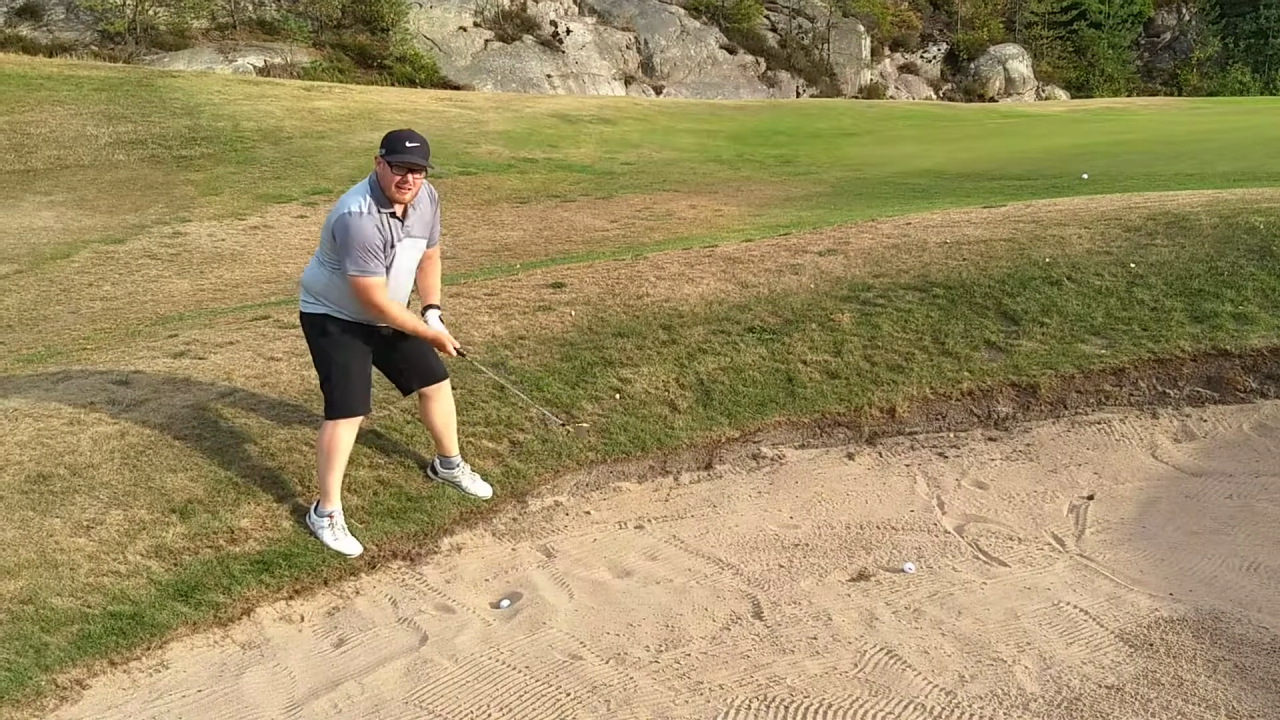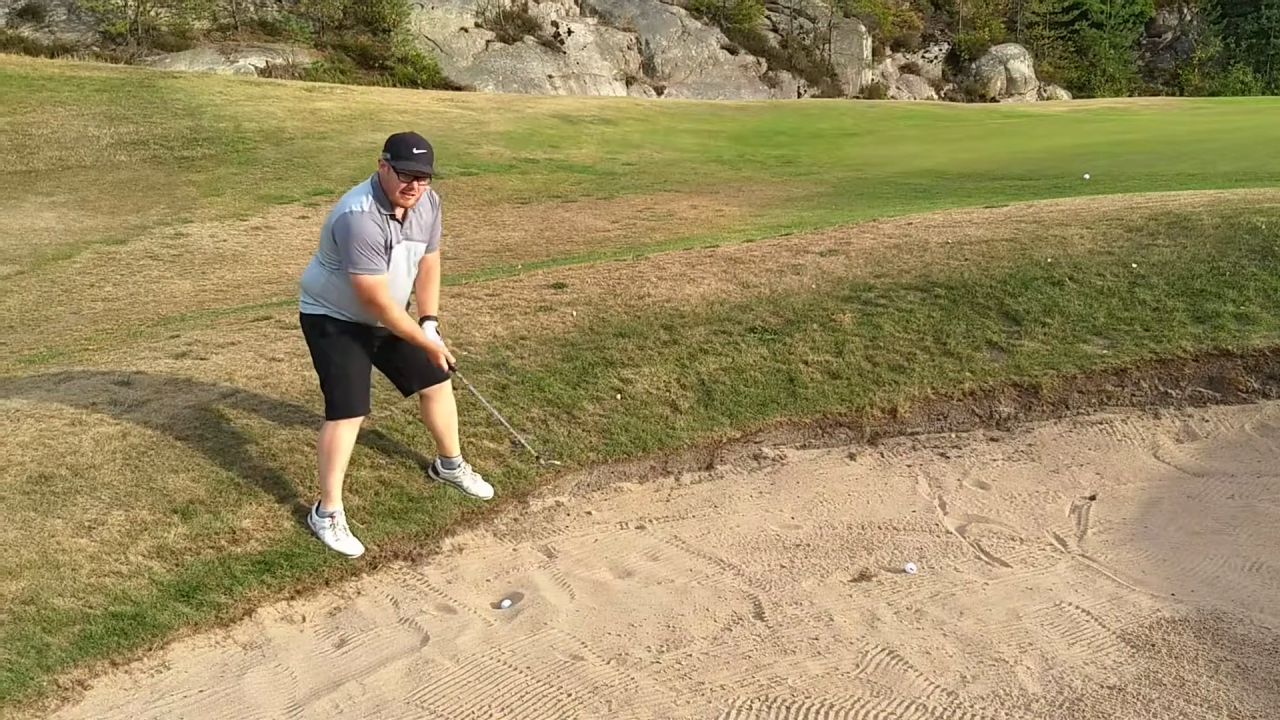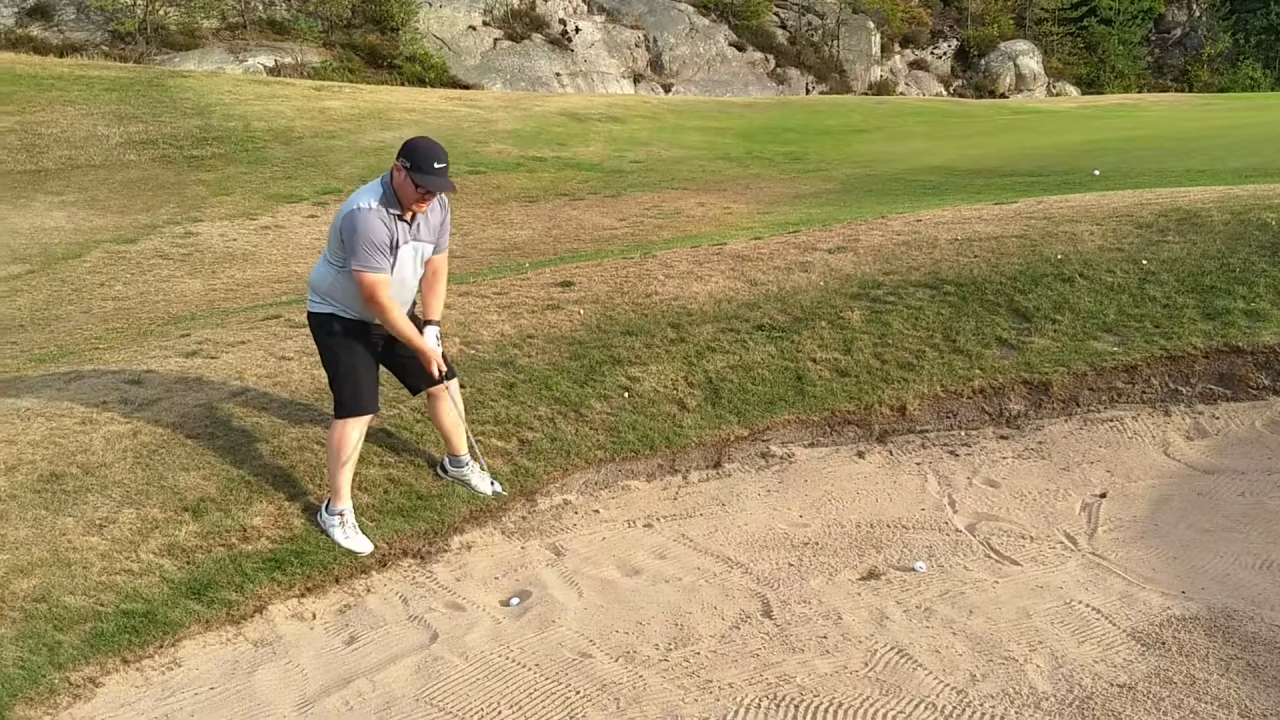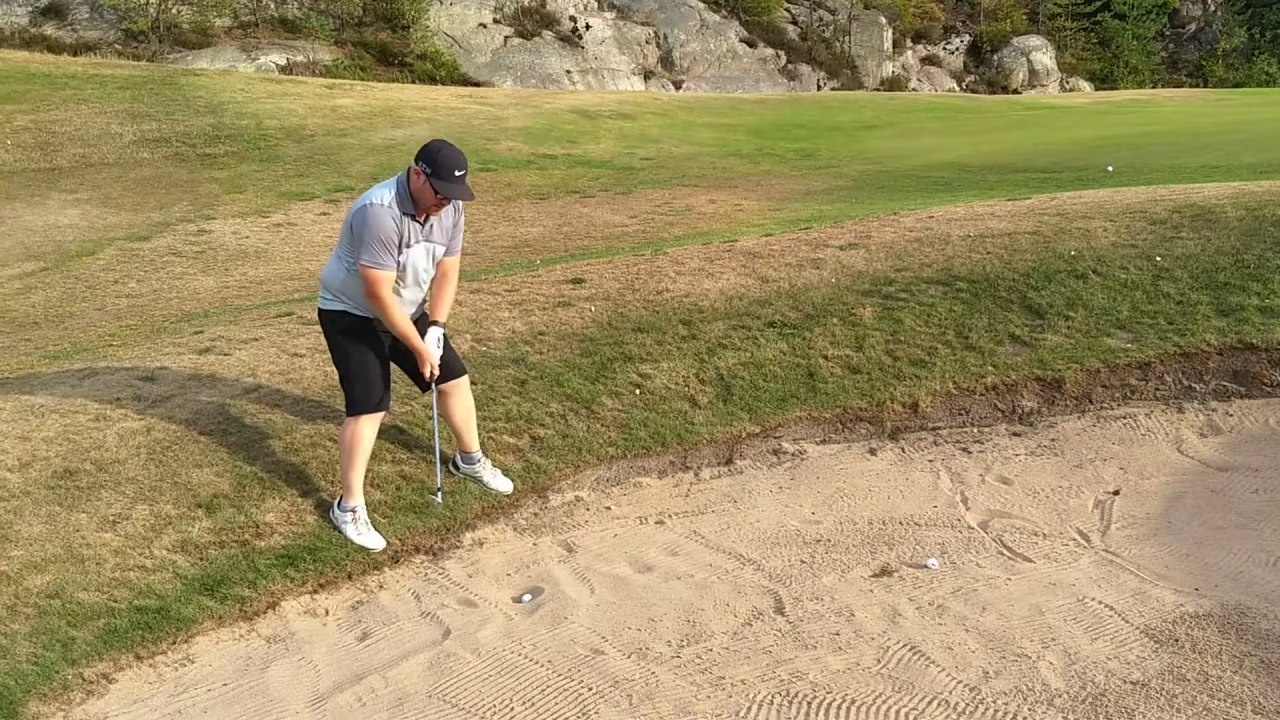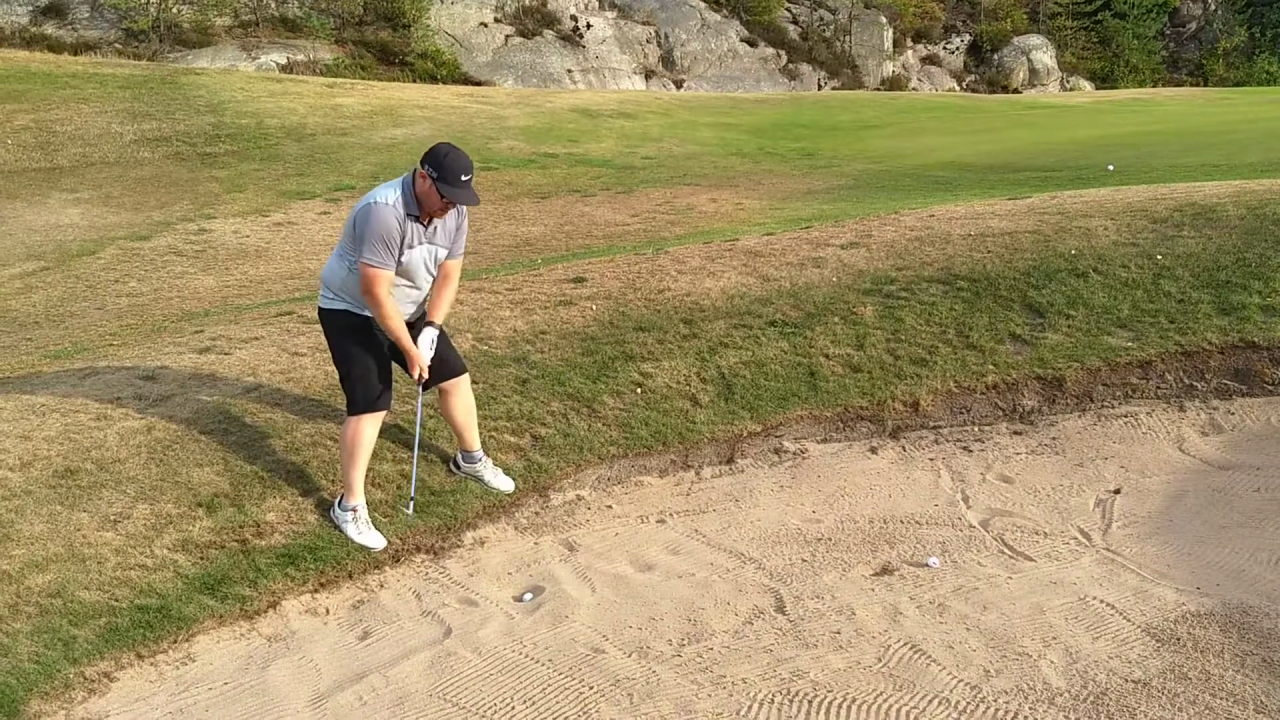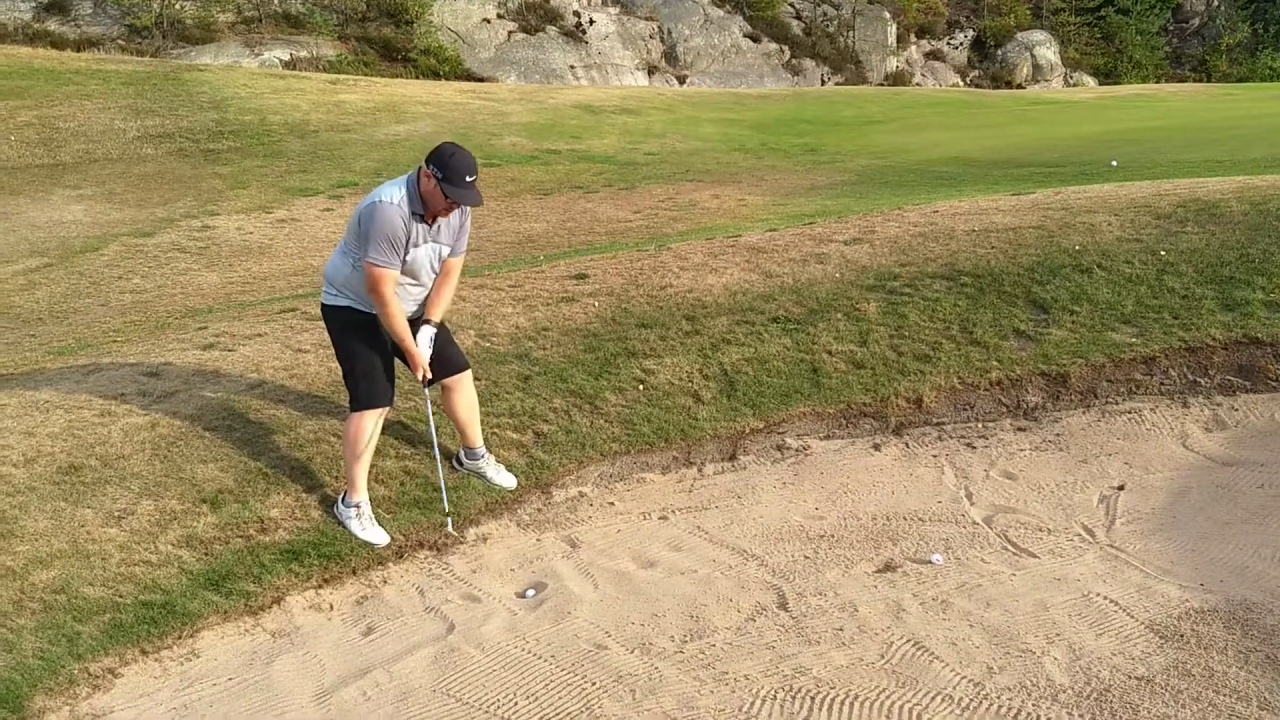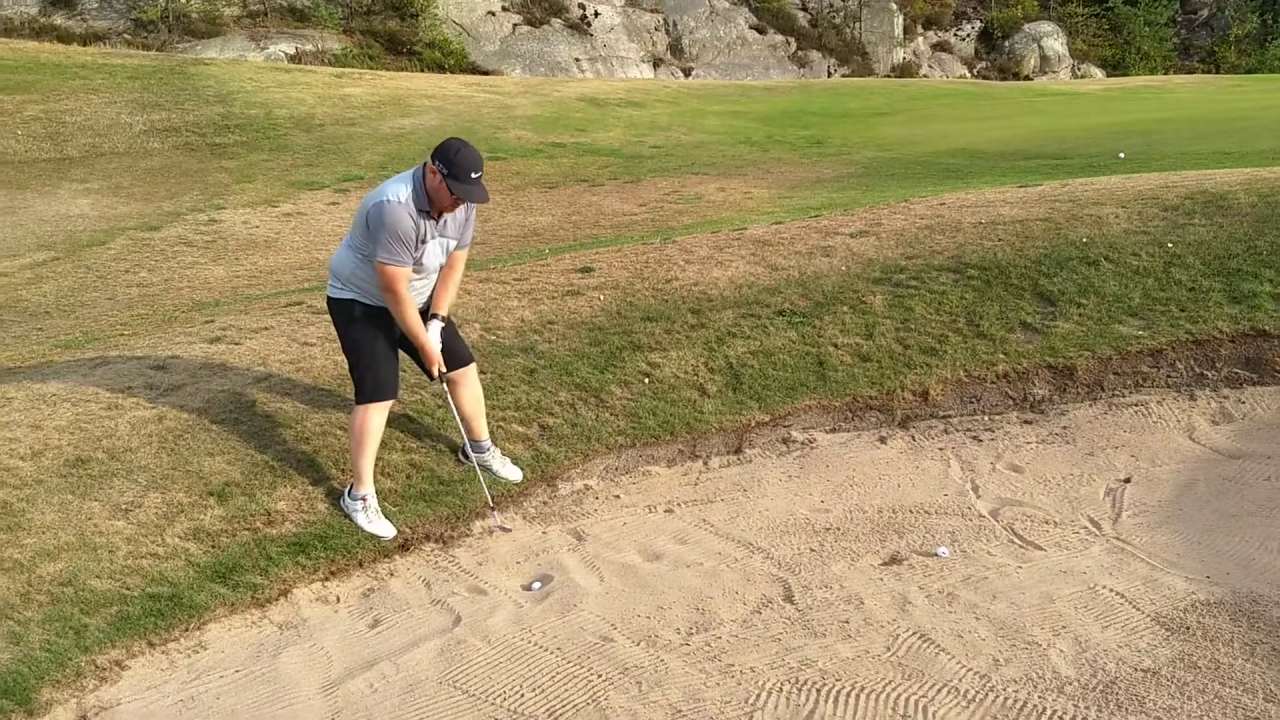
dt=0.1s
person 1, frame 1
left shoulder: (426, 199)
right shoulder: (358, 217)
left elbow: (429, 255)
right elbow: (373, 299)
left wrist: (433, 311)
right wrist: (429, 333)
left hip: (389, 315)
right hip: (336, 317)
left knee: (435, 383)
right knee: (347, 411)
left ankle: (449, 464)
right ankle: (326, 512)
person 1, frame 2
left shoulder: (426, 202)
right shoulder: (360, 217)
left elbow: (428, 266)
right elbow: (375, 300)
left wrist: (429, 324)
right wrist: (424, 343)
left hip: (390, 316)
right hip: (336, 319)
left knee: (438, 385)
right knee: (347, 411)
left ankle: (450, 464)
right ankle: (327, 512)
person 1, frame 3
left shoulder: (436, 205)
right shoulder: (366, 215)
left elbow: (435, 268)
right elbow: (375, 299)
left wrist: (431, 328)
right wrist: (421, 348)
left hip: (397, 314)
right hip: (342, 317)
left knee: (444, 383)
right knee: (356, 410)
left ankle: (458, 462)
right ankle: (337, 511)
person 1, frame 4
left shoulder: (450, 208)
right shoulder: (379, 212)
left elbow: (447, 272)
right elbow: (377, 294)
left wrist: (435, 331)
right wrist: (417, 348)
left hip: (409, 311)
right hip: (353, 314)
left knee: (455, 379)
right knee: (368, 407)
left ankle: (470, 459)
right ankle: (349, 507)
person 1, frame 5
left shoulder: (454, 211)
right shoulder: (383, 211)
left elbow: (449, 275)
right elbow: (374, 293)
left wrist: (431, 331)
right wrist: (409, 350)
left hip: (408, 310)
right hip: (353, 313)
left knee: (456, 378)
right knee: (369, 407)
left ankle: (471, 458)
right ankle: (350, 506)
person 1, frame 6
left shoulder: (457, 208)
right shoulder: (388, 211)
left elbow: (449, 272)
right elbow: (380, 293)
left wrist: (429, 327)
right wrist: (410, 351)
left hip: (411, 307)
right hip: (355, 308)
left knee: (458, 374)
right knee: (372, 403)
left ankle: (474, 455)
right ankle: (353, 502)
person 1, frame 7
left shoulder: (462, 202)
right shoulder: (395, 208)
left elbow: (454, 265)
right elbow: (393, 290)
left wrist: (437, 322)
right wrist: (424, 347)
left hip: (417, 301)
right hip: (362, 301)
left knee: (463, 368)
right knee: (377, 396)
left ankle: (480, 448)
right ankle: (360, 495)
